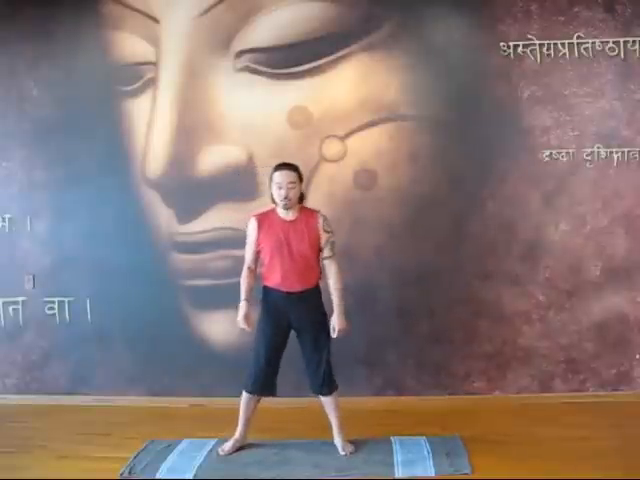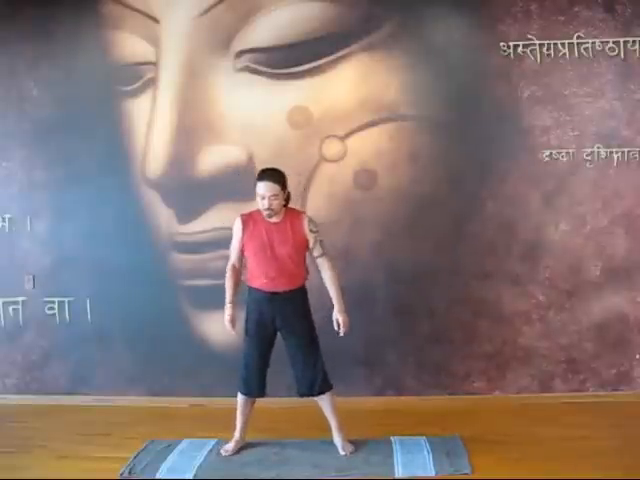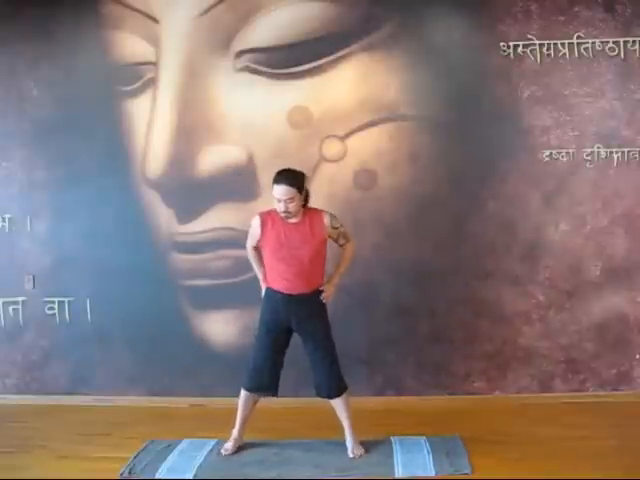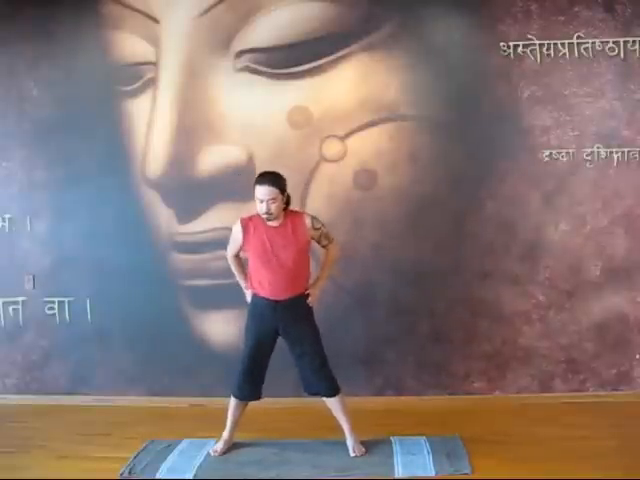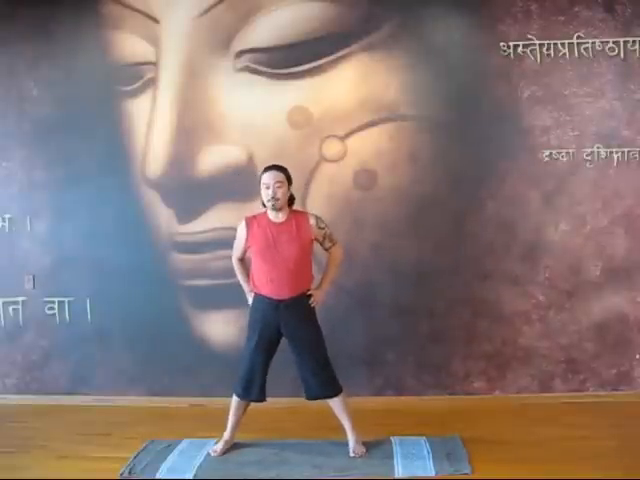
dt=0.5s
person 1, frame 1
left shoulder: (318, 220)
right shoulder: (258, 223)
left elbow: (330, 265)
right elbow: (249, 267)
left wrist: (338, 310)
right wrist: (244, 303)
left hip: (309, 301)
right hip: (274, 302)
left knee: (321, 369)
right knee: (260, 368)
left ankle: (338, 434)
right ankle: (240, 434)
person 1, frame 2
left shoulder: (303, 222)
right shoulder: (243, 223)
left elbow: (324, 262)
right elbow: (233, 265)
left wrist: (338, 306)
right wrist: (229, 304)
left hip: (294, 302)
right hip: (259, 303)
left knee: (312, 368)
right knee: (251, 369)
left ankle: (337, 433)
right ankle: (239, 435)
person 1, frame 3
left shoulder: (323, 220)
right shoulder: (261, 222)
left elbow: (348, 245)
right elbow: (251, 248)
left wrist: (334, 281)
right wrist: (264, 280)
left hip: (311, 303)
right hip: (275, 303)
left knee: (328, 369)
right knee: (259, 368)
left ankle: (350, 435)
right ankle: (237, 433)
person 1, frame 4
left shoulder: (305, 222)
right shoulder: (243, 227)
left elbow: (332, 247)
right elbow: (231, 256)
left wrist: (318, 285)
right wrist: (246, 288)
left hip: (297, 307)
right hip: (261, 308)
left knee: (319, 370)
right knee: (247, 372)
left ankle: (350, 434)
right ankle: (227, 435)
person 1, frame 5
left shoulder: (309, 222)
right shoulder: (248, 226)
left elbow: (335, 251)
right elbow: (237, 259)
left wrist: (322, 288)
right wrist: (249, 292)
left hip: (299, 307)
right hip: (263, 308)
left knee: (320, 371)
right knee: (250, 372)
left ankle: (352, 434)
right ankle: (228, 436)
